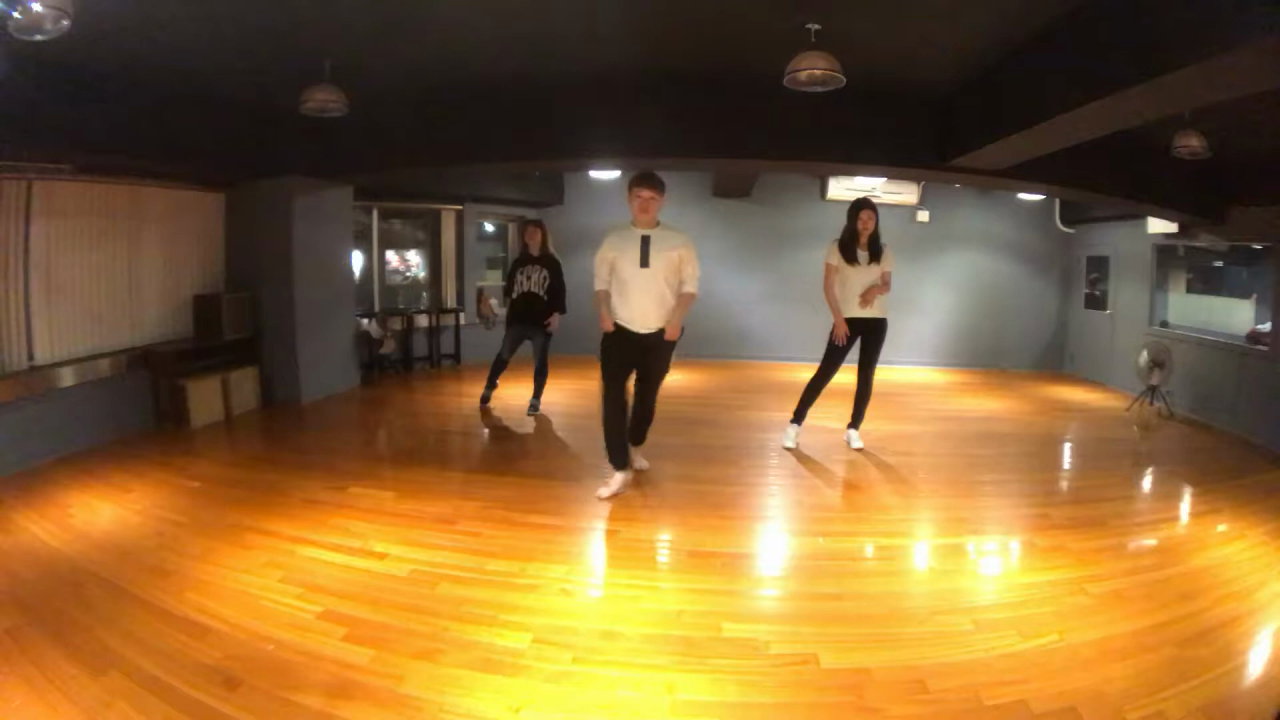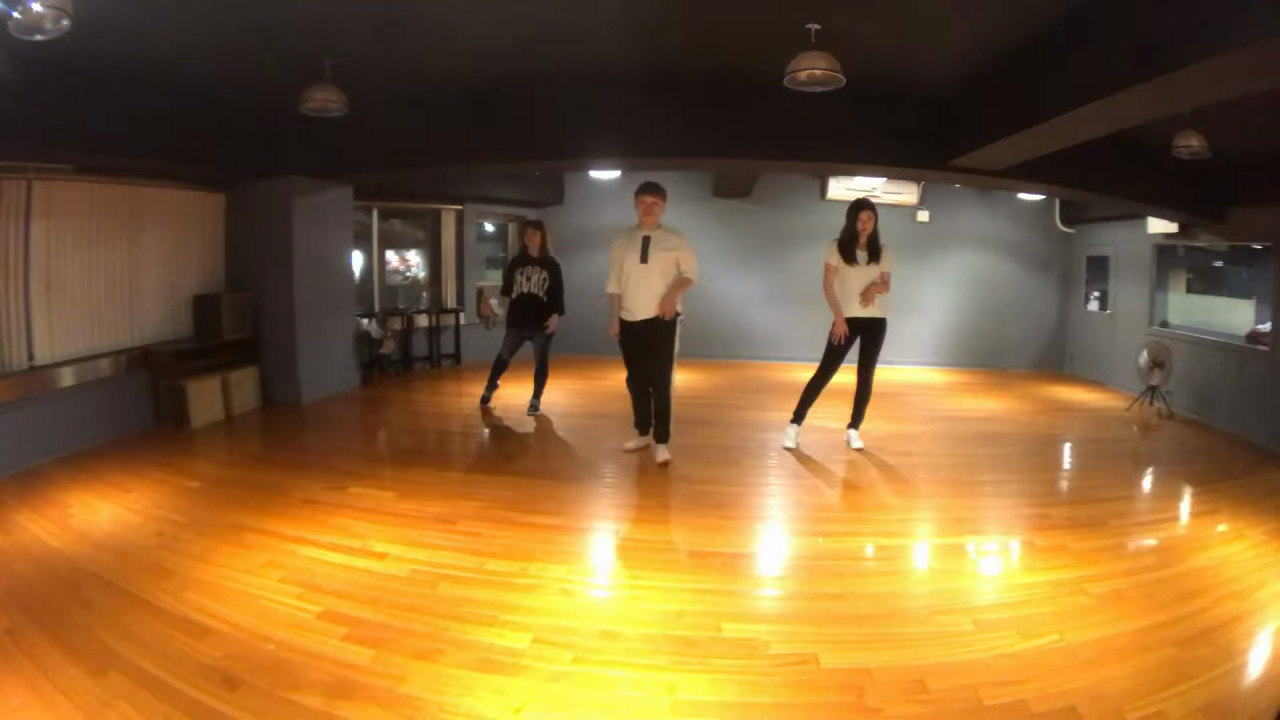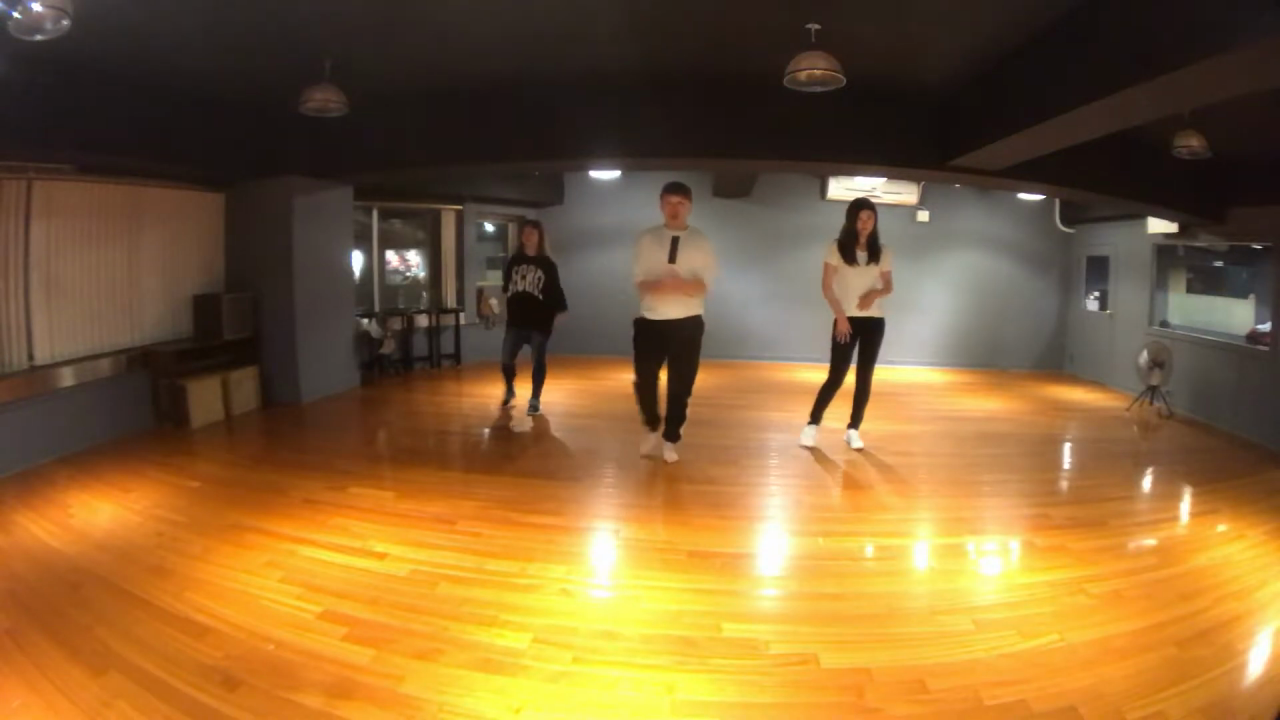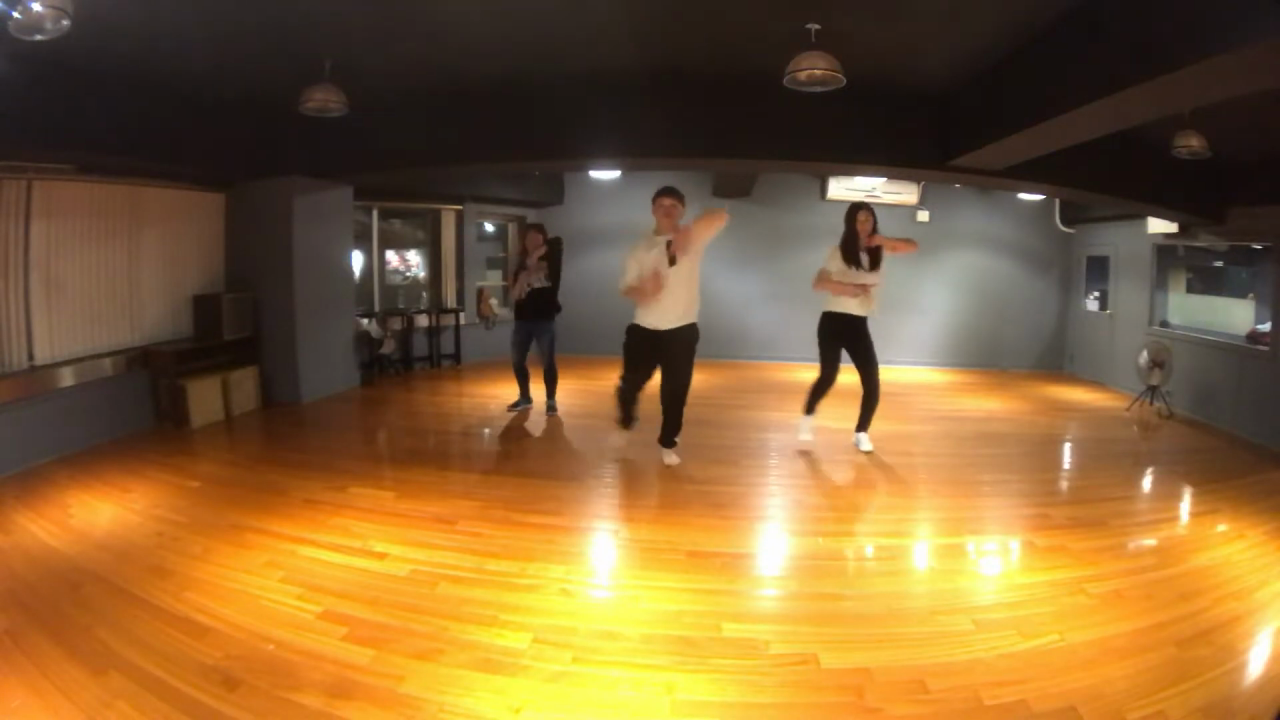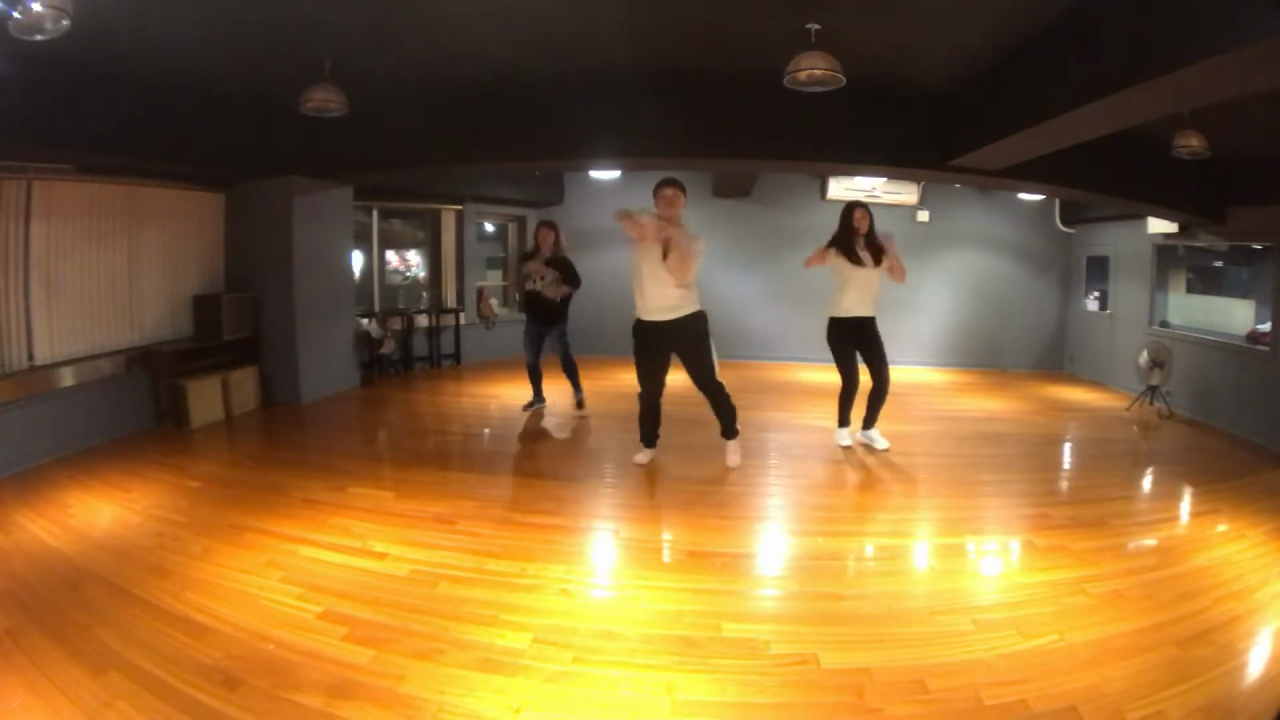
dt=1s
person 1, frame 1
left shoulder: (679, 241)
right shoulder: (614, 240)
left elbow: (690, 284)
right elbow: (601, 280)
left wrist: (677, 318)
right wrist: (604, 311)
left hip: (660, 332)
right hip: (621, 330)
left knee: (647, 396)
right knee: (613, 395)
left ankle: (634, 447)
right ankle: (620, 469)
person 1, frame 2
left shoulder: (675, 240)
right shoulder: (622, 242)
left elbow: (689, 274)
right elbow: (614, 283)
left wrist: (673, 293)
right wrist: (614, 316)
left hip: (662, 319)
right hip: (629, 321)
left knee: (660, 381)
right knee: (636, 381)
left ankle: (661, 442)
right ankle: (643, 433)
person 1, frame 3
left shoulder: (701, 242)
right shoulder: (647, 239)
left elbow: (701, 288)
right elbow: (641, 285)
left wrist: (673, 283)
right wrist: (660, 284)
left hip: (687, 323)
right hip: (651, 321)
left knee: (680, 386)
right knee: (644, 380)
left ankle: (670, 439)
right ankle: (653, 431)
person 1, frame 4
left shoulder: (693, 238)
right shoulder: (641, 250)
left elbow: (721, 216)
right elbow: (627, 290)
left wrist: (685, 234)
right wrist: (644, 290)
left hip: (682, 330)
right hip: (644, 330)
left knee: (675, 391)
right knee: (630, 385)
left ankle: (667, 444)
right ankle: (625, 424)
person 1, frame 5
left shoulder: (692, 242)
right shoulder: (646, 223)
left elbow: (682, 275)
right elbow: (623, 218)
left wrist: (676, 242)
right wrist: (644, 230)
left hip: (688, 320)
right hip: (648, 324)
left knee: (708, 381)
right knee: (650, 390)
left ankle: (731, 437)
right ankle: (649, 445)
person 2, frame 1
left shoulder: (883, 252)
right shoulder: (838, 248)
left elbow: (887, 285)
right elbow: (828, 286)
left wrist: (877, 289)
right wrist: (838, 318)
left hip: (876, 321)
right hip: (847, 319)
left knee: (866, 375)
right knee: (825, 371)
left ankle: (853, 429)
right ankle: (795, 424)
person 2, frame 2
left shoulder: (882, 252)
right shoulder: (837, 248)
left elbow: (887, 285)
right elbow: (828, 286)
left wrist: (876, 287)
right wrist: (838, 317)
left hip: (875, 321)
right hip: (846, 319)
left knee: (865, 376)
right knee: (825, 372)
left ankle: (853, 429)
right ankle: (795, 425)
person 2, frame 3
left shoulder: (881, 252)
right shoulder: (837, 248)
left elbow: (888, 285)
right elbow: (826, 286)
left wrist: (876, 293)
right wrist: (840, 316)
left hip: (874, 321)
right hip: (846, 320)
left knee: (864, 377)
right knee: (836, 375)
left ankle: (853, 429)
right ankle: (813, 424)
person 2, frame 4
left shoulder: (879, 249)
right shoulder: (839, 252)
left elbow: (912, 246)
right elbow: (819, 283)
left wrist: (884, 241)
right wrist: (851, 288)
left hip: (858, 324)
right hip: (833, 320)
left knee: (872, 384)
right knee: (828, 377)
left ankle: (862, 432)
right ankle: (808, 416)
person 2, frame 5
left shoulder: (878, 251)
right shoulder: (837, 249)
left elbow: (900, 278)
right elbow: (810, 262)
left wrist: (893, 254)
right wrist: (822, 254)
left hip: (867, 323)
right hip: (840, 323)
left knee: (882, 380)
right knee: (851, 381)
left ankle: (869, 429)
right ankle: (843, 428)
person 3, frame 1
left shoulder: (551, 263)
right shoulder: (518, 262)
left elbow: (560, 291)
right elbow: (509, 288)
left wrist: (557, 314)
left hip: (541, 320)
right hip: (517, 318)
left knee: (540, 360)
right knee: (504, 354)
left ankle: (536, 400)
right ankle: (489, 386)
person 3, frame 2
left shoulder: (551, 264)
right shoulder: (516, 262)
left elbow: (558, 293)
right elbow: (507, 289)
left wrist: (556, 315)
left hip: (542, 321)
right hip: (518, 319)
left knee: (541, 361)
right knee: (504, 355)
left ankle: (536, 400)
right ankle: (490, 386)
person 3, frame 3
left shoulder: (547, 264)
right shoulder: (514, 261)
left elbow: (556, 290)
right elbow: (506, 287)
left wrist: (560, 311)
right wrist: (508, 308)
left hip: (539, 320)
right hip: (516, 319)
left knee: (538, 360)
right knee: (506, 358)
left ankle: (535, 400)
right ankle: (509, 390)
person 3, frame 4
left shoulder: (549, 259)
right shoulder: (521, 267)
left elbow: (557, 243)
right elbow: (515, 296)
left wrist: (534, 257)
right wrist: (521, 278)
left hip: (544, 318)
right hip: (523, 319)
left knee: (548, 361)
right knee: (517, 360)
left ankle: (551, 400)
right ankle: (525, 398)
person 3, frame 5
left shoulder: (563, 262)
right shoulder: (529, 258)
left elbow: (575, 283)
right elbow: (525, 268)
left wrist: (558, 290)
right wrist: (537, 263)
left hip: (556, 319)
right hip: (534, 318)
left knee: (564, 355)
right knee: (531, 360)
left ankle: (579, 394)
right ankle: (538, 397)
